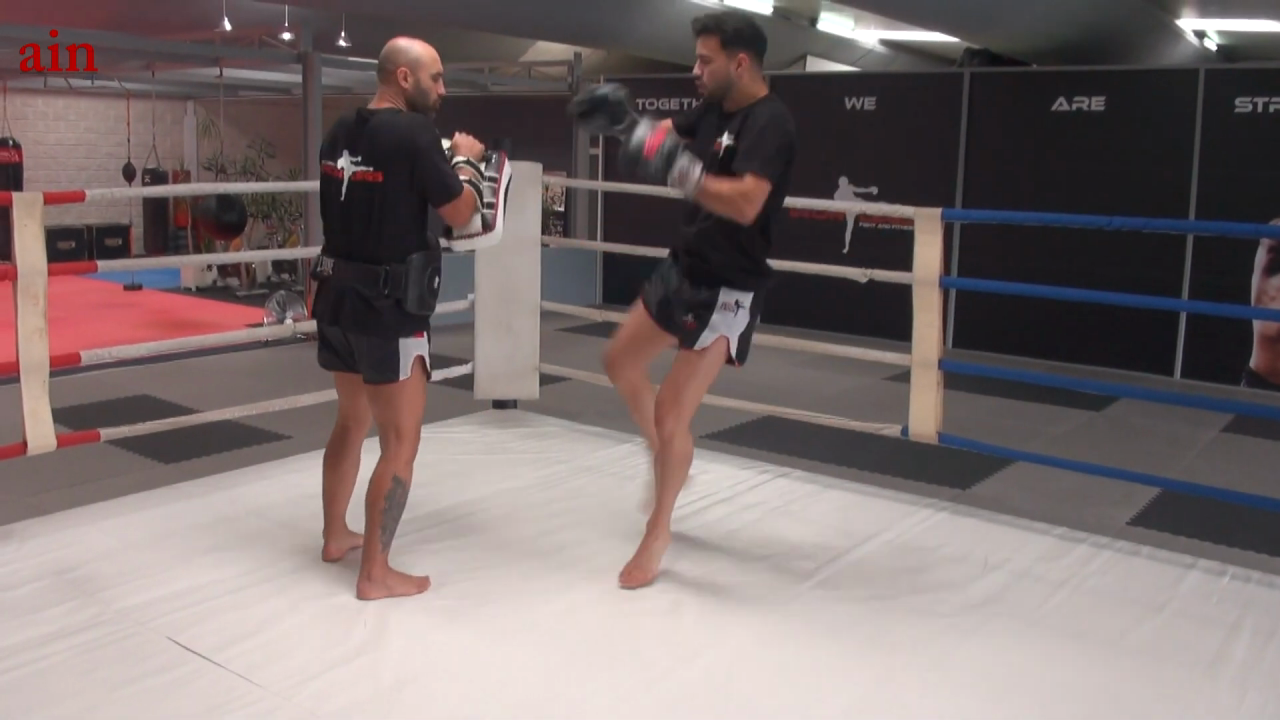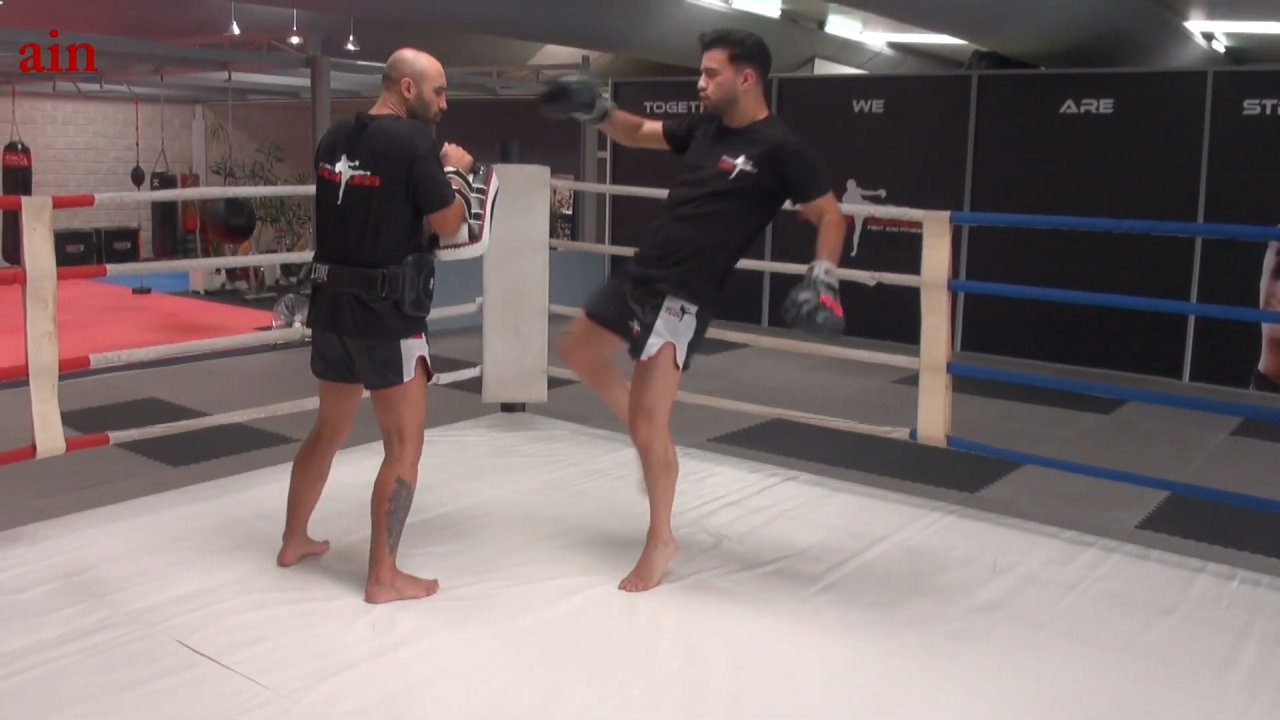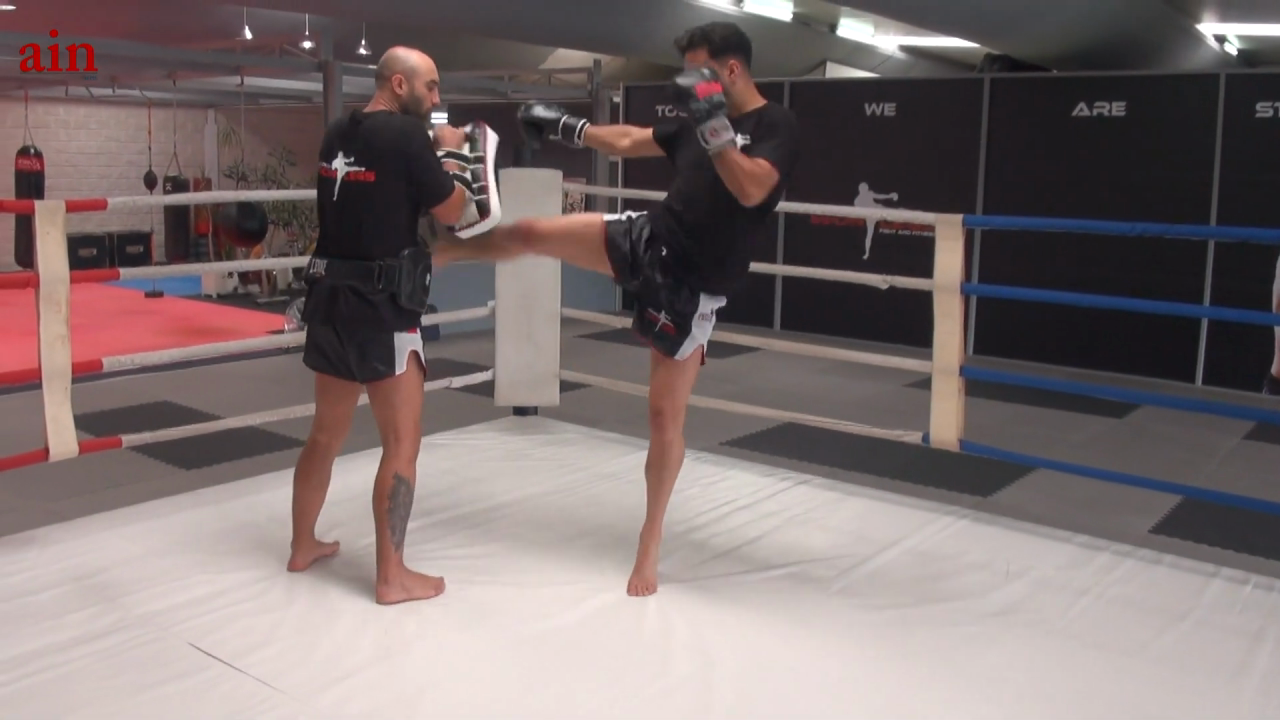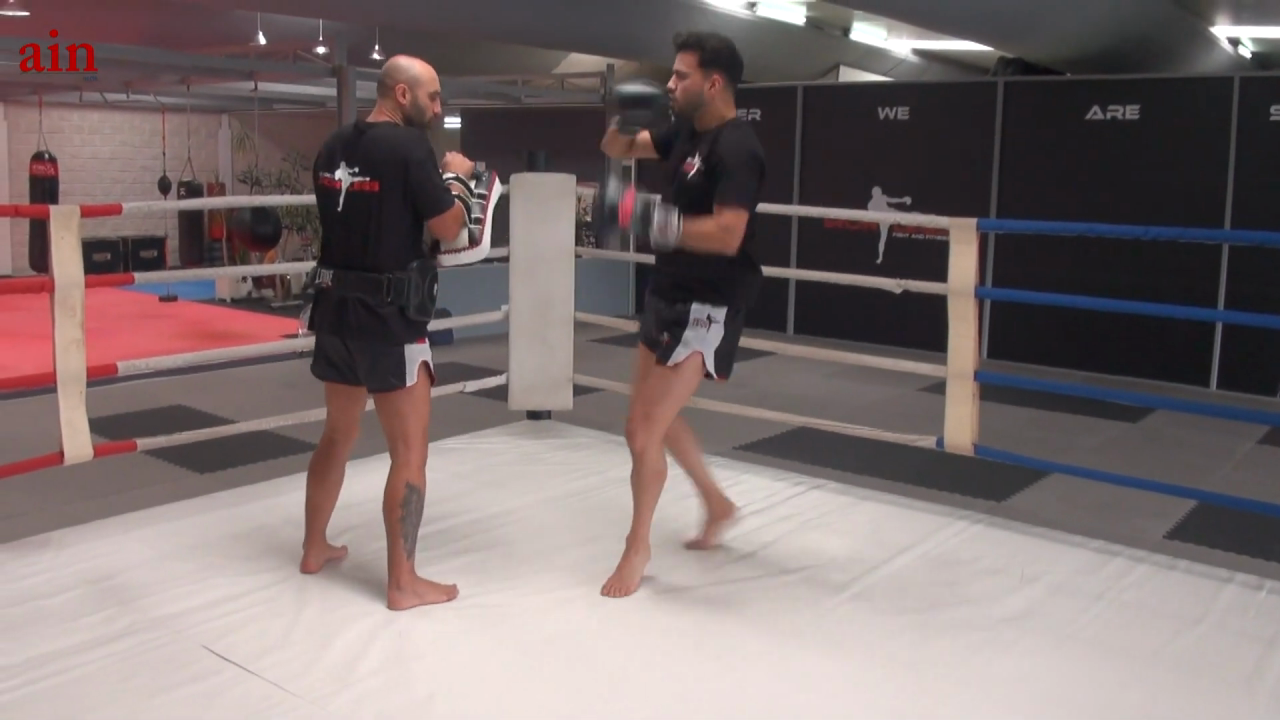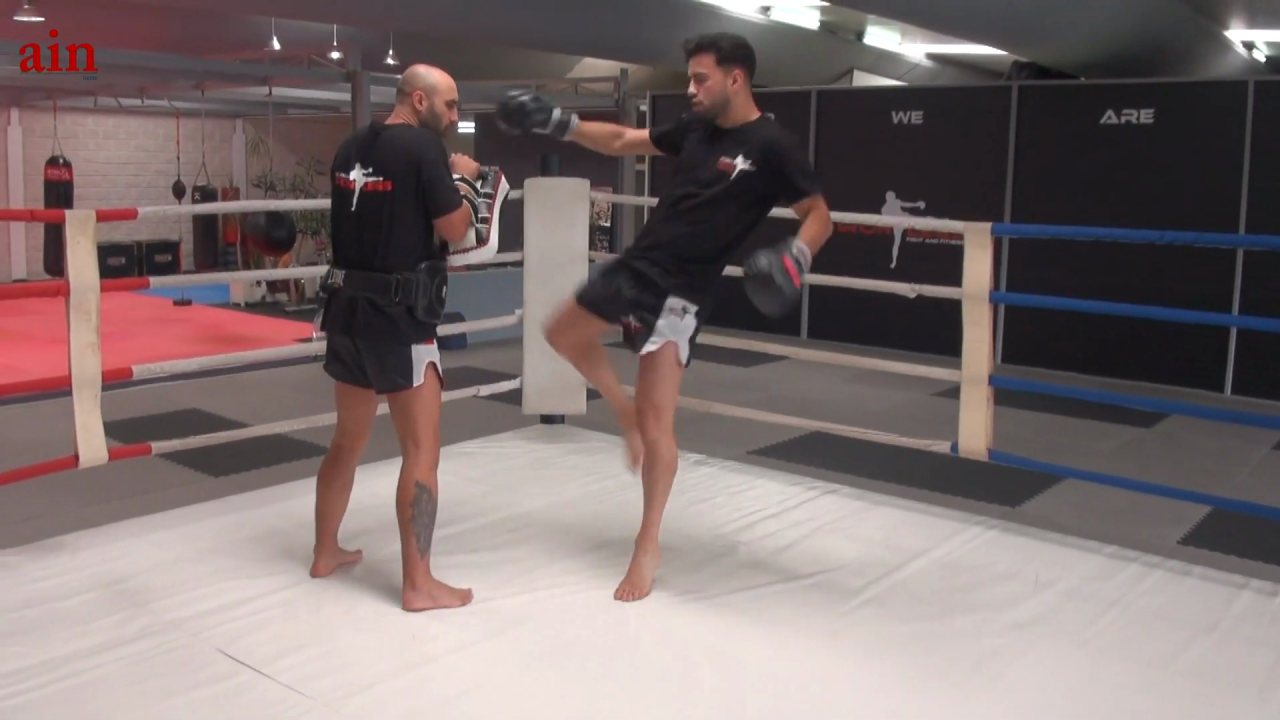
dt=0.2s
person 1, frame 1
left shoulder: (764, 123)
right shoulder: (713, 110)
left elbow: (744, 206)
right elbow: (663, 135)
left wrist: (673, 165)
right wrist: (619, 117)
left hip: (725, 287)
right hip: (686, 265)
left knee: (671, 414)
right knee: (619, 363)
left ankle: (657, 534)
right ankle: (668, 465)
person 1, frame 2
left shoulder: (781, 147)
right shoulder: (704, 127)
left elbow: (830, 217)
right elbow: (635, 131)
left wrist: (821, 279)
right wrist: (593, 106)
left hip: (681, 296)
right hip: (642, 271)
left knee: (649, 424)
right knee: (576, 352)
left ankle: (659, 543)
right ankle: (634, 415)
person 1, frame 3
left shoulder: (777, 126)
right shoulder: (693, 123)
left elbow: (751, 190)
right elbow: (629, 142)
left wrist: (711, 119)
right wrist: (562, 124)
left hip: (694, 285)
right hip: (647, 245)
left knee: (665, 419)
right knee: (529, 232)
left ankle: (649, 543)
right ankle: (430, 254)
person 1, frame 4
left shoulder: (733, 148)
right shoulder: (680, 132)
left elbow: (727, 237)
right elbow: (619, 148)
left wrist: (643, 217)
right wrist: (625, 119)
left hip: (704, 306)
right hip: (672, 288)
left knee: (643, 432)
right knee: (656, 420)
left ankle: (637, 550)
right ankle: (716, 505)
person 1, frame 5
left shoulder: (774, 146)
right shoulder: (693, 129)
left elbow: (819, 215)
right elbow: (618, 140)
left wrist: (793, 258)
right wrist: (551, 121)
left hip: (677, 296)
right hip: (634, 266)
left knee: (655, 423)
right knee: (562, 335)
left ankle: (647, 550)
right ankle: (626, 410)
person 2, frame 1
left shoulder: (340, 131)
right shoulder: (414, 134)
right elbow: (461, 214)
right wrist: (463, 160)
left hip: (338, 298)
right hip: (391, 308)
left knee: (351, 423)
right knee: (400, 442)
left ankle: (336, 534)
right ankle: (375, 573)
person 2, frame 2
left shoulder: (336, 138)
right shoulder: (412, 140)
right elbow: (449, 223)
right wrist: (453, 168)
left hip: (333, 304)
right hip: (388, 313)
left knee: (330, 428)
right knee: (405, 445)
left ankle: (295, 540)
right ankle: (383, 576)
person 2, frame 3
left shoulder: (337, 135)
right shoulder: (407, 133)
right elbow: (453, 212)
right wrist: (448, 154)
left hip: (329, 299)
right hip: (381, 306)
left knee: (326, 432)
right knee: (402, 441)
left ankle: (303, 545)
right ankle: (392, 576)
person 2, frame 4
left shoulder: (334, 147)
right shoulder: (409, 145)
right elbow: (449, 228)
right wrist: (454, 175)
left hip: (336, 309)
right hip: (389, 316)
left knee: (337, 436)
right knee: (410, 450)
left ankle: (314, 547)
right ankle: (404, 582)
person 2, frame 5
left shoulder: (351, 149)
right shoulder: (421, 146)
right elbow: (455, 229)
right wrist: (460, 176)
left hip: (349, 309)
right hip: (398, 316)
left knee: (348, 438)
right knee: (422, 451)
left ankle: (326, 551)
right ankle: (419, 584)
